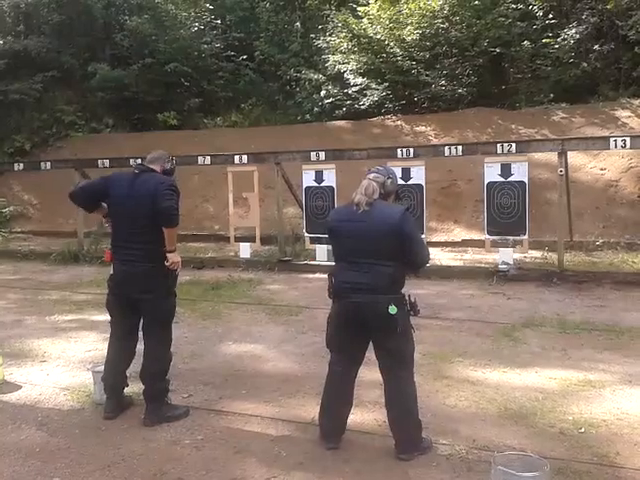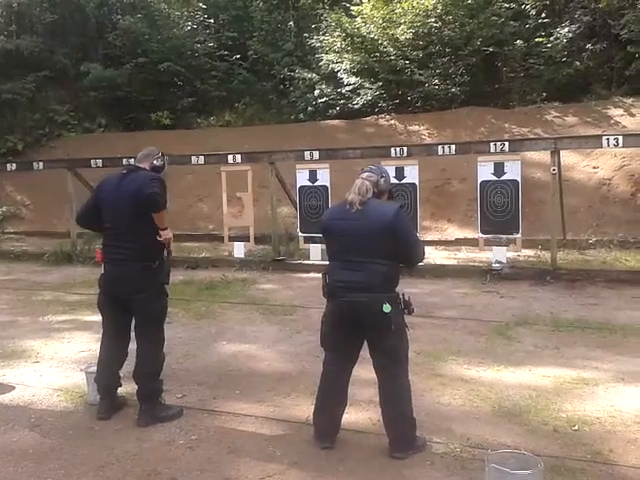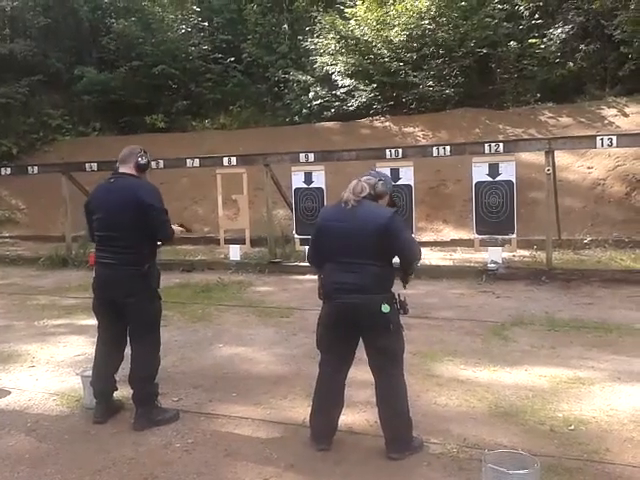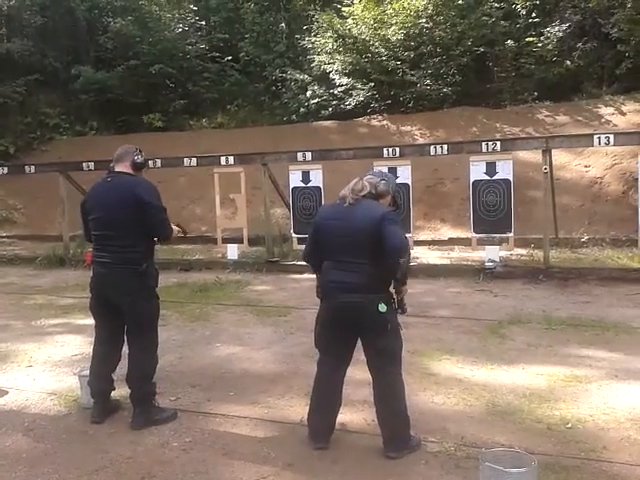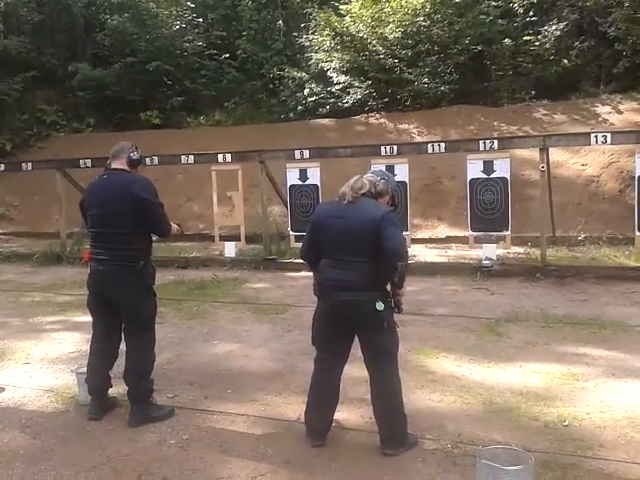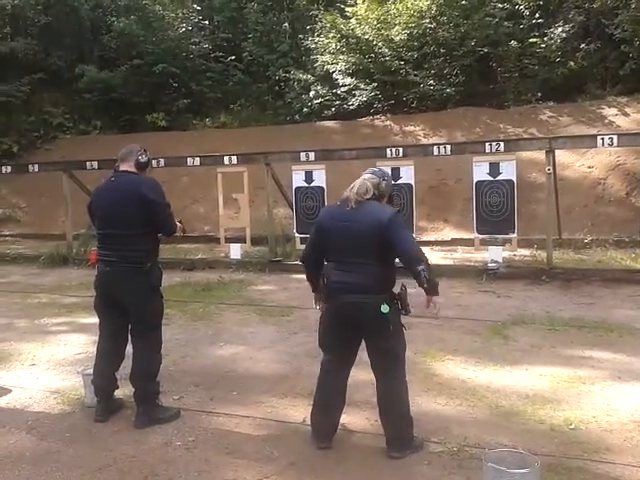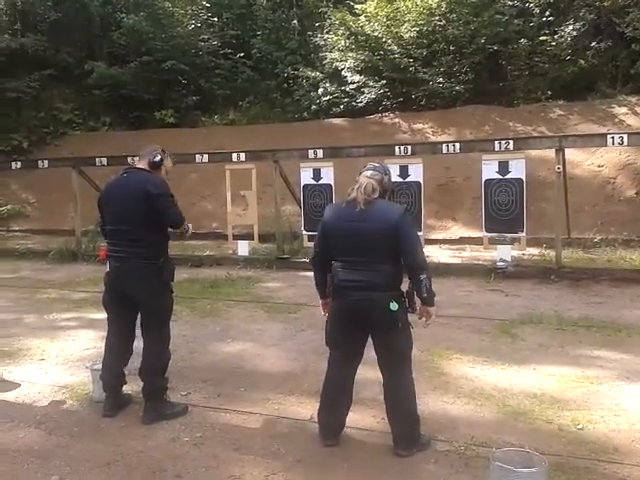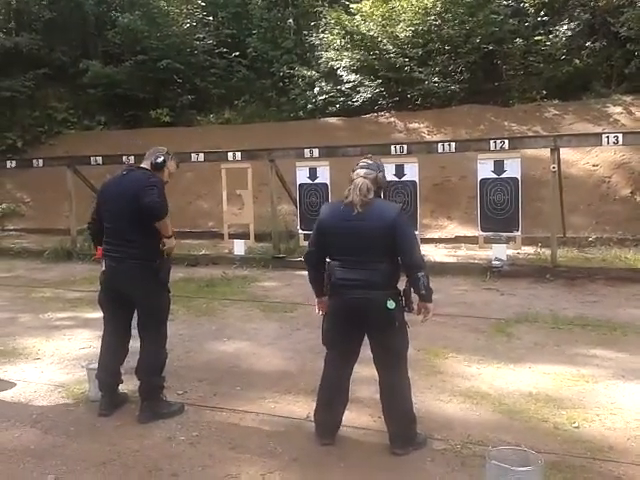
dt=0.5s
person 1, frame 1
left shoulder: (337, 216)
right shoulder: (398, 216)
right elbow: (420, 259)
left hip: (346, 303)
right hip: (385, 305)
left knee: (340, 367)
right knee: (398, 373)
left ankle: (330, 434)
right ankle: (408, 443)
person 1, frame 2
left shoulder: (331, 215)
right shoulder: (392, 213)
right elbow: (415, 255)
left hip: (340, 302)
right hip: (380, 303)
left knee: (335, 367)
right knee: (392, 371)
left ankle: (324, 433)
right ankle: (402, 441)
person 1, frame 3
left shoulder: (326, 215)
right shoulder: (386, 217)
left elbow: (314, 258)
right elbow: (412, 253)
right wrist: (405, 273)
left hip: (336, 303)
right hip: (376, 305)
left knee: (331, 368)
right knee: (388, 373)
left ankle: (321, 435)
right ankle: (399, 442)
person 1, frame 4
left shoulder: (325, 214)
right shoulder: (382, 215)
left elbow: (310, 256)
right elbow: (398, 249)
right wrist: (398, 282)
left hip: (333, 302)
right hip: (373, 304)
left knee: (329, 367)
right knee: (387, 371)
left ankle: (319, 433)
right ankle: (397, 441)
person 1, frame 5
left shoulder: (323, 211)
right shoulder: (382, 214)
left elbow: (307, 253)
right elbow: (397, 253)
right wrist: (396, 285)
left hip: (331, 300)
right hip: (369, 302)
left knee: (326, 365)
right knee: (383, 369)
left ankle: (316, 431)
right ankle: (394, 438)
person 1, frame 6
left shoulder: (328, 215)
right shoulder: (387, 216)
left elbow: (310, 257)
right elbow: (412, 256)
left wrist: (318, 289)
right wrist: (430, 288)
left hip: (337, 303)
right hip: (377, 305)
left knee: (333, 368)
right knee: (390, 372)
left ankle: (322, 434)
right ankle: (400, 441)
person 1, frame 7
left shoulder: (332, 214)
right shoulder: (396, 215)
left elbow: (319, 259)
right elbow: (415, 262)
left wrist: (325, 295)
right wrist: (426, 299)
left hip: (345, 302)
right hip: (385, 303)
left knee: (340, 366)
right knee: (397, 371)
left ankle: (329, 431)
right ankle: (407, 439)
person 1, frame 8
left shoulder: (329, 213)
right shoulder: (392, 213)
left elbow: (313, 258)
right elbow: (412, 259)
left wrist: (321, 292)
right wrist: (424, 296)
left hip: (341, 301)
right hip: (382, 302)
left knee: (336, 366)
right knee: (393, 370)
left ankle: (325, 430)
right ankle: (403, 438)
person 2, frame 1
left shoulder: (116, 181)
right shoulder: (164, 185)
left elbow: (78, 193)
right elbow: (168, 214)
left wrist: (106, 212)
right wrist: (171, 250)
left hip: (121, 272)
right hip: (153, 274)
left knee: (120, 335)
right knee: (157, 340)
left ankle: (113, 400)
right ankle: (156, 406)
person 2, frame 2
left shoulder: (107, 184)
right shoulder: (151, 180)
left elbow: (83, 219)
right elbow: (153, 199)
right wrist: (163, 228)
left hip: (112, 271)
right hip: (144, 273)
left knee: (113, 335)
right knee: (149, 339)
left ankle: (106, 400)
right ankle: (150, 406)
person 2, frame 3
left shoulder: (97, 193)
right shoulder: (145, 190)
left elbow: (94, 234)
right elbow: (162, 234)
right wrist: (173, 230)
left hip: (104, 276)
right hip: (136, 278)
left knee: (108, 339)
right knee: (145, 343)
left ankle: (102, 404)
right ankle: (146, 410)
person 2, frame 4
left shoulder: (93, 192)
right shoulder: (142, 188)
left elbow: (89, 234)
right elbow: (162, 232)
right wrist: (172, 230)
left hip: (101, 275)
right hip: (134, 277)
left knee: (105, 338)
right knee: (142, 342)
left ankle: (100, 403)
right ankle: (144, 409)
person 2, frame 5
left shoulder: (91, 189)
right shoulder: (139, 184)
left elbow: (95, 228)
right elbow: (159, 227)
right wrist: (171, 228)
left hip: (99, 272)
right hip: (131, 273)
left knee: (102, 335)
right knee: (139, 339)
left ankle: (97, 400)
right ankle: (141, 406)
person 2, frame 6
left shoulder: (100, 192)
right shoulder: (147, 186)
right elbow: (167, 227)
right wrist: (176, 226)
left hip: (106, 273)
right hip: (139, 275)
left knee: (109, 336)
right knee: (146, 340)
left ankle: (104, 402)
right ankle: (147, 407)
person 2, frame 7
left shoulder: (110, 188)
right shoulder: (153, 183)
left elbow: (106, 229)
right elbow: (172, 218)
right wrist: (185, 226)
left hip: (117, 270)
right hip: (149, 271)
left knee: (118, 332)
right knee: (156, 336)
left ankle: (111, 397)
right ankle: (155, 403)
person 2, frame 8
left shoulder: (109, 185)
right shoulder: (149, 181)
left elbow: (95, 228)
right elbow: (155, 208)
right wrist: (168, 236)
left hip: (112, 270)
right hip: (145, 271)
left knee: (114, 332)
right knee: (153, 337)
left ankle: (108, 396)
right ankle: (151, 402)
